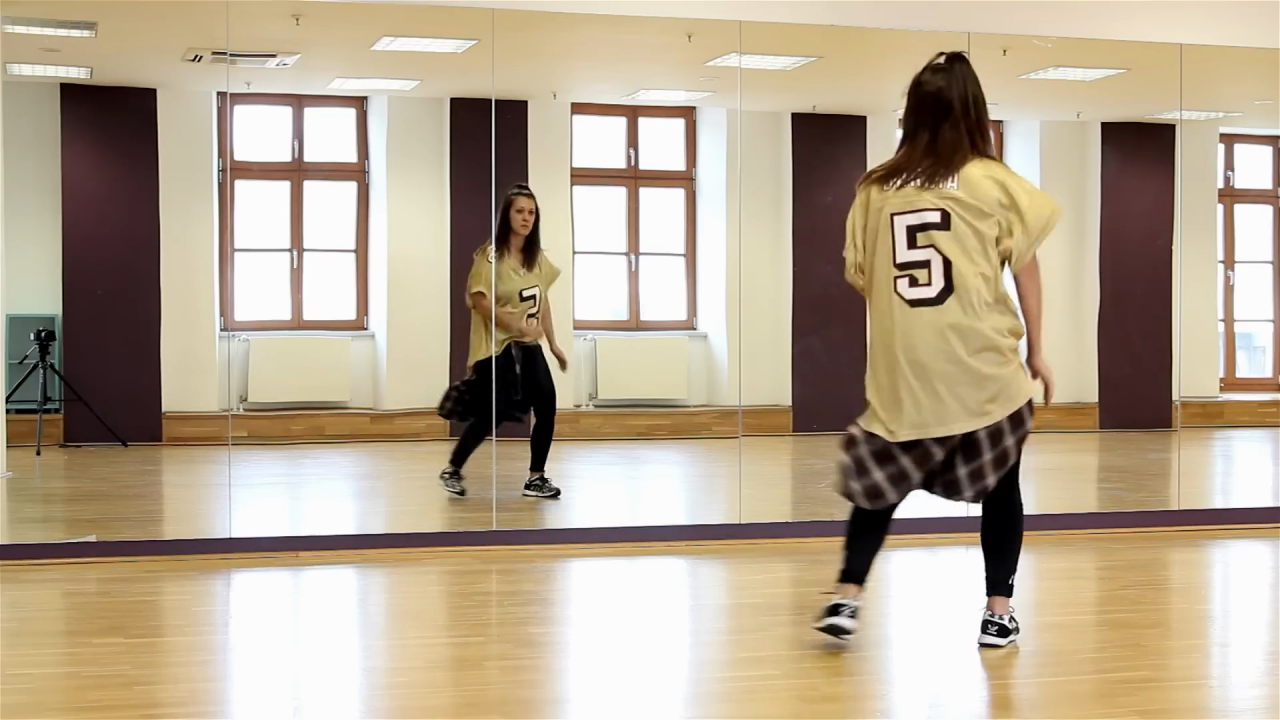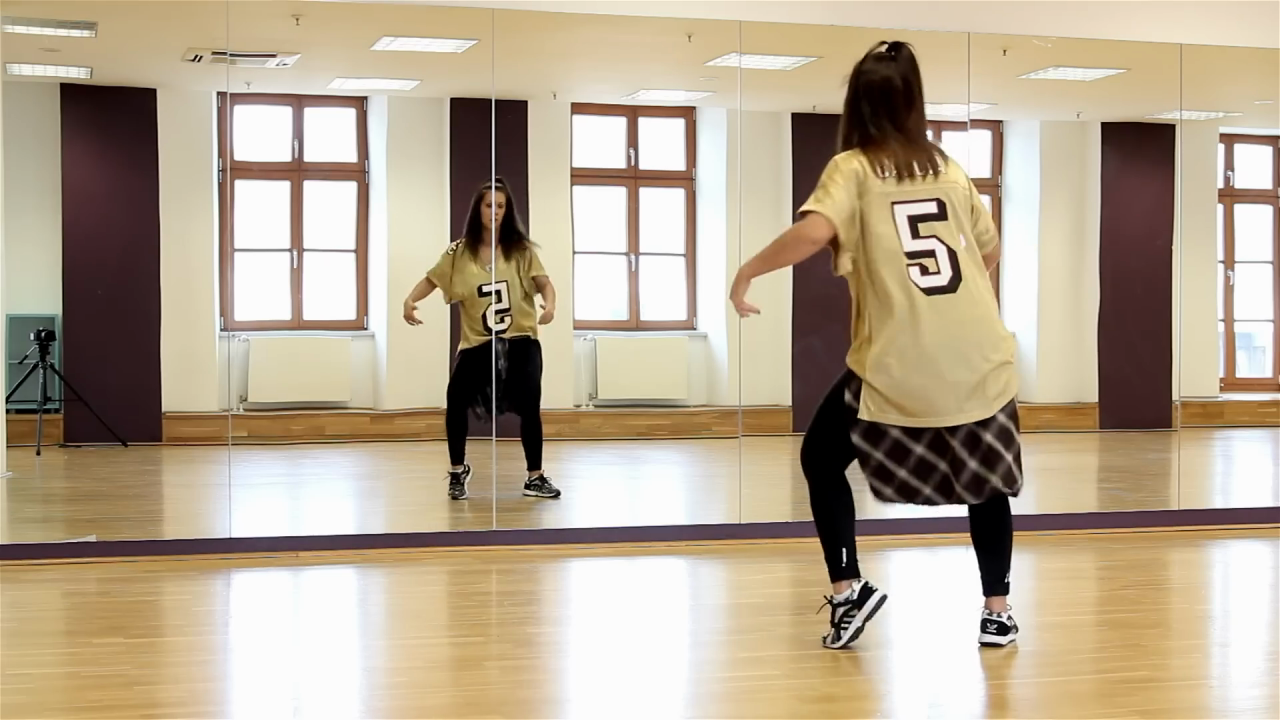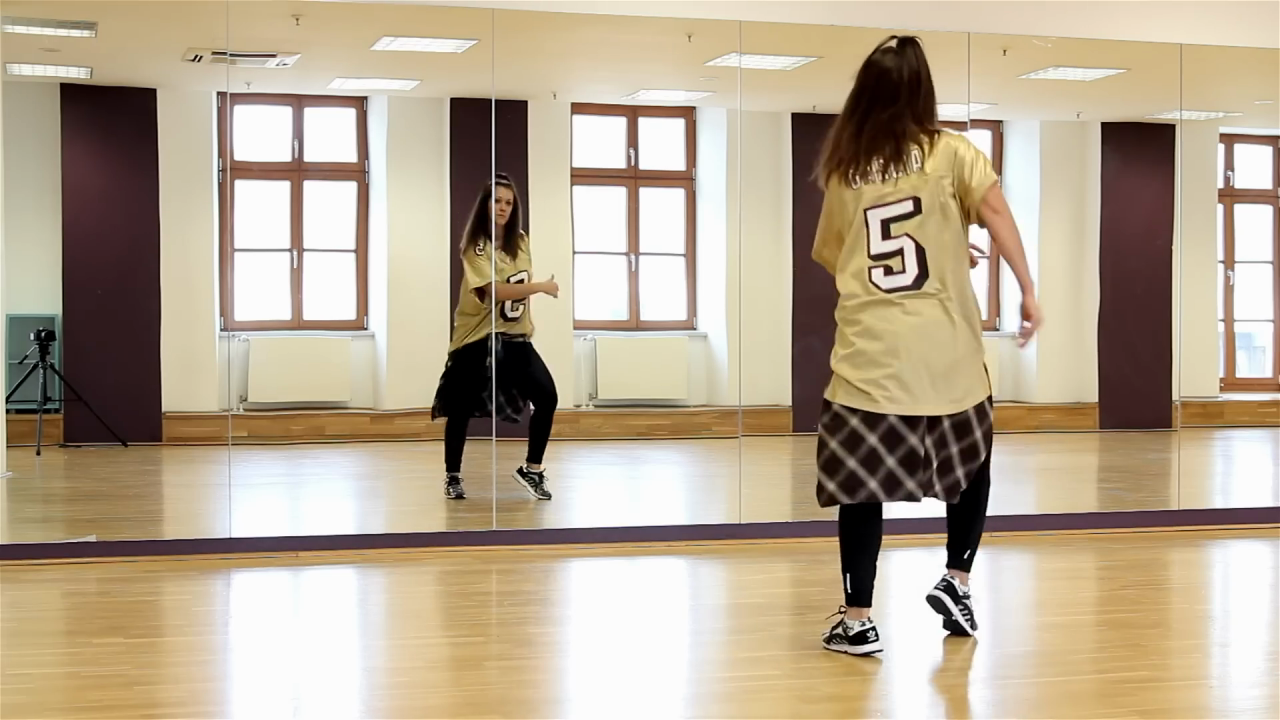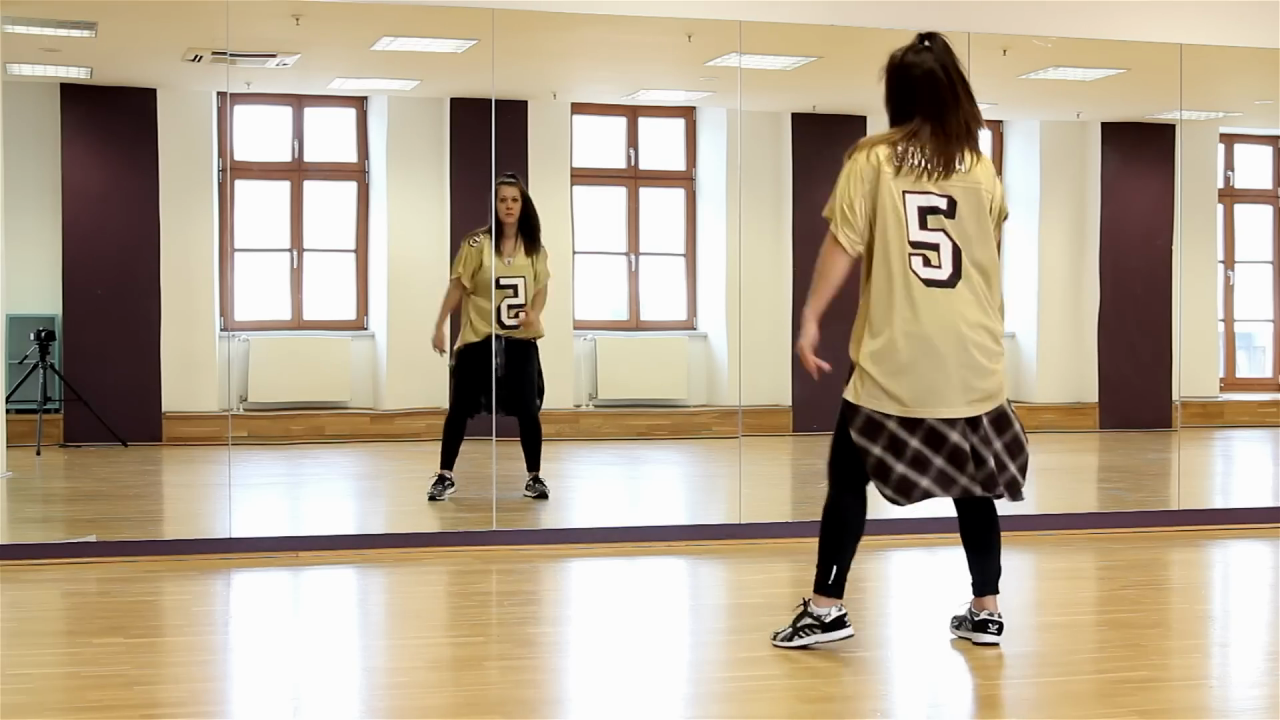
dt=0.5s
person 1, frame 1
left shoulder: (876, 186)
right shoulder: (994, 179)
left elbow: (860, 278)
right elbow: (1023, 266)
right wrist: (1037, 349)
left hip: (902, 369)
right hip: (981, 364)
left knee: (878, 487)
right knee: (1000, 486)
left ankle: (845, 598)
right ankle: (999, 612)
person 1, frame 2
left shoulder: (852, 168)
right shoulder: (948, 166)
left elbow: (812, 233)
right elbow: (989, 249)
left wrist: (744, 272)
left hip: (898, 359)
right hip: (977, 358)
left knee: (822, 458)
right knee: (985, 482)
left ankle: (849, 589)
right ankle: (997, 610)
person 1, frame 3
left shoulder: (842, 171)
right shoulder: (951, 152)
left elbow: (829, 257)
right elbow: (993, 206)
right wrist: (1028, 290)
left hip: (868, 355)
right hip: (947, 354)
left knee: (859, 486)
right knee: (970, 468)
left ankle: (857, 619)
right ankle: (956, 579)
person 1, frame 4
left shoulder: (872, 158)
right shoulder: (980, 169)
left elbow: (843, 247)
left wrist: (809, 318)
left hip: (892, 356)
right hip: (970, 358)
left knee: (847, 475)
right knee: (976, 480)
left ankle: (824, 606)
right ankle: (986, 609)
person 2, frame 1
left shoulder: (536, 256)
right shoulder: (490, 255)
right elbow: (480, 301)
left wrist: (554, 344)
right wrist: (519, 327)
left hip: (527, 348)
right hip: (495, 348)
left knee: (546, 408)
right knee: (488, 416)
left ankle: (536, 477)
right ankle: (453, 470)
person 2, frame 2
left shoulder: (520, 246)
right shoulder: (461, 250)
left elbow: (542, 282)
right elbow: (431, 279)
left wrist: (549, 305)
right wrist: (410, 301)
left hip: (521, 341)
right hip: (477, 344)
left knee: (529, 407)
right knee: (457, 403)
left ankle: (535, 477)
right ankle: (458, 470)
person 2, frame 3
left shoulder: (519, 241)
right shoulder: (475, 247)
right elbow: (497, 291)
left wrist: (529, 319)
right wrist: (542, 288)
left hip: (516, 338)
right hip: (477, 340)
left knee: (547, 396)
right knee: (460, 409)
left ankle: (532, 469)
right ankle: (453, 477)
person 2, frame 4
left shoulder: (533, 247)
right shoulder: (478, 244)
left elbow: (541, 289)
right elbow: (458, 286)
left wrist: (535, 312)
right wrist: (440, 325)
left hip: (521, 341)
right hip: (479, 340)
left knee: (527, 409)
right knee: (459, 406)
left ankle: (534, 478)
right ankle: (445, 475)
